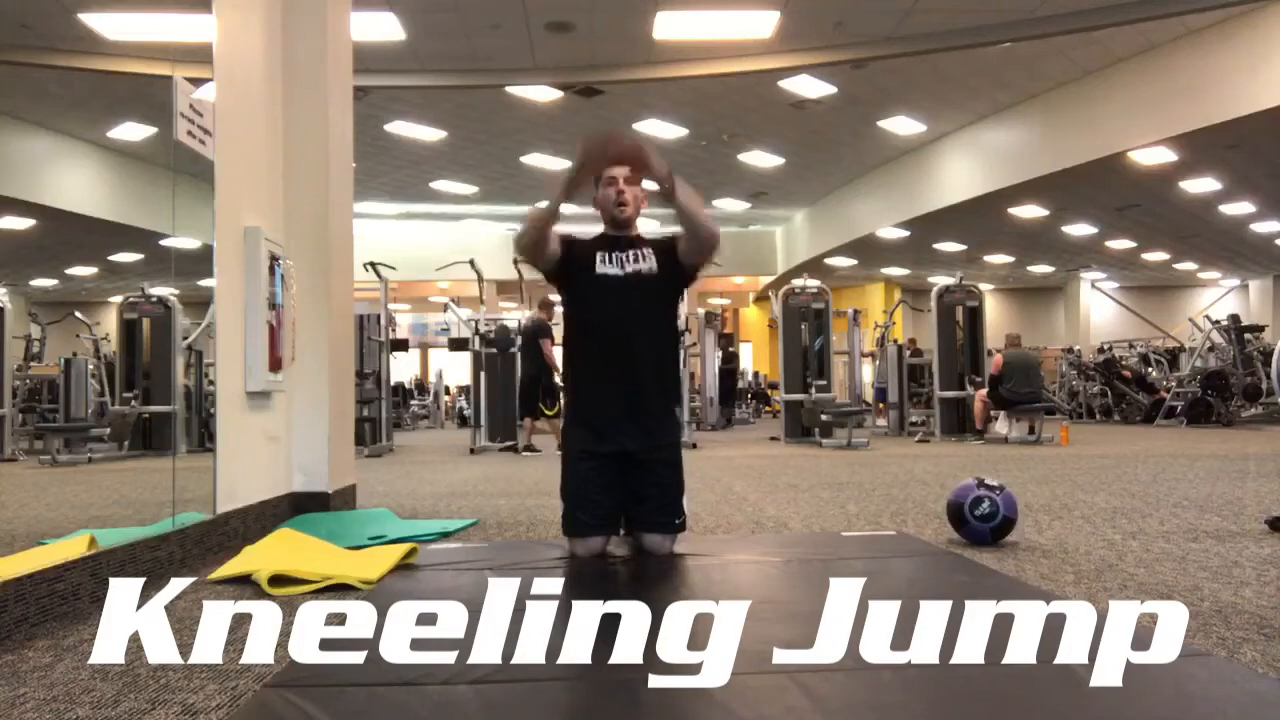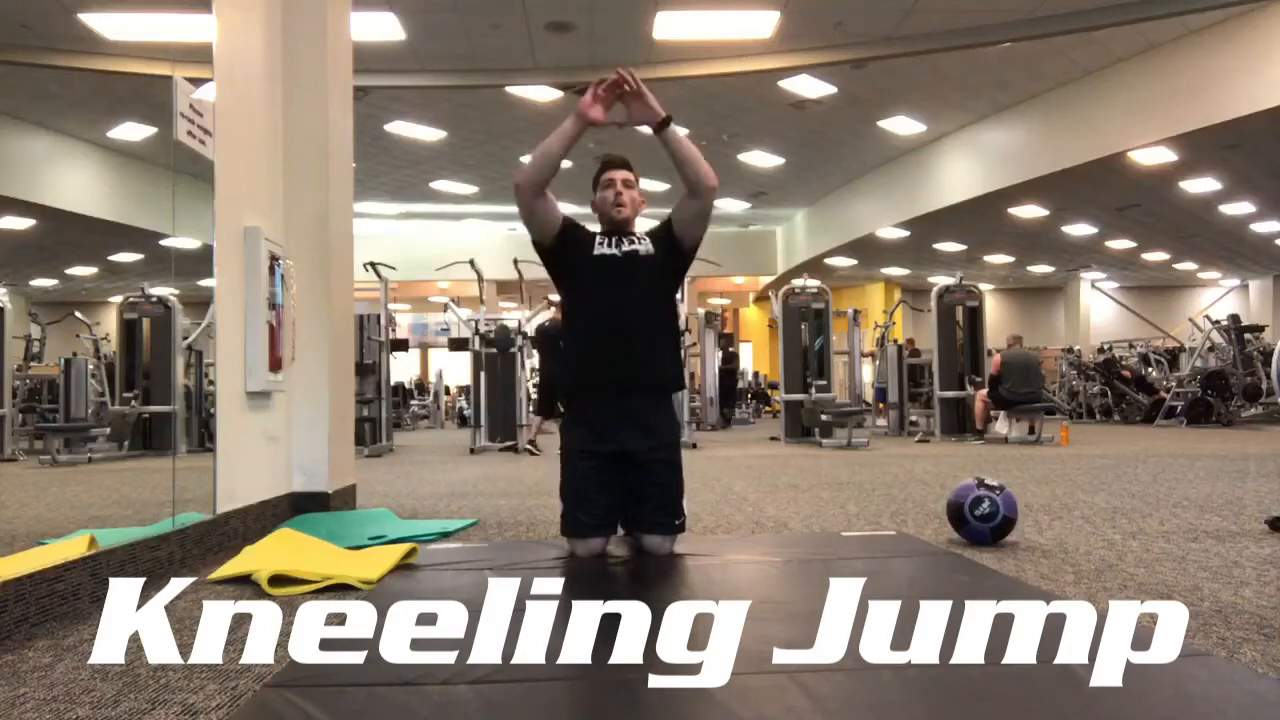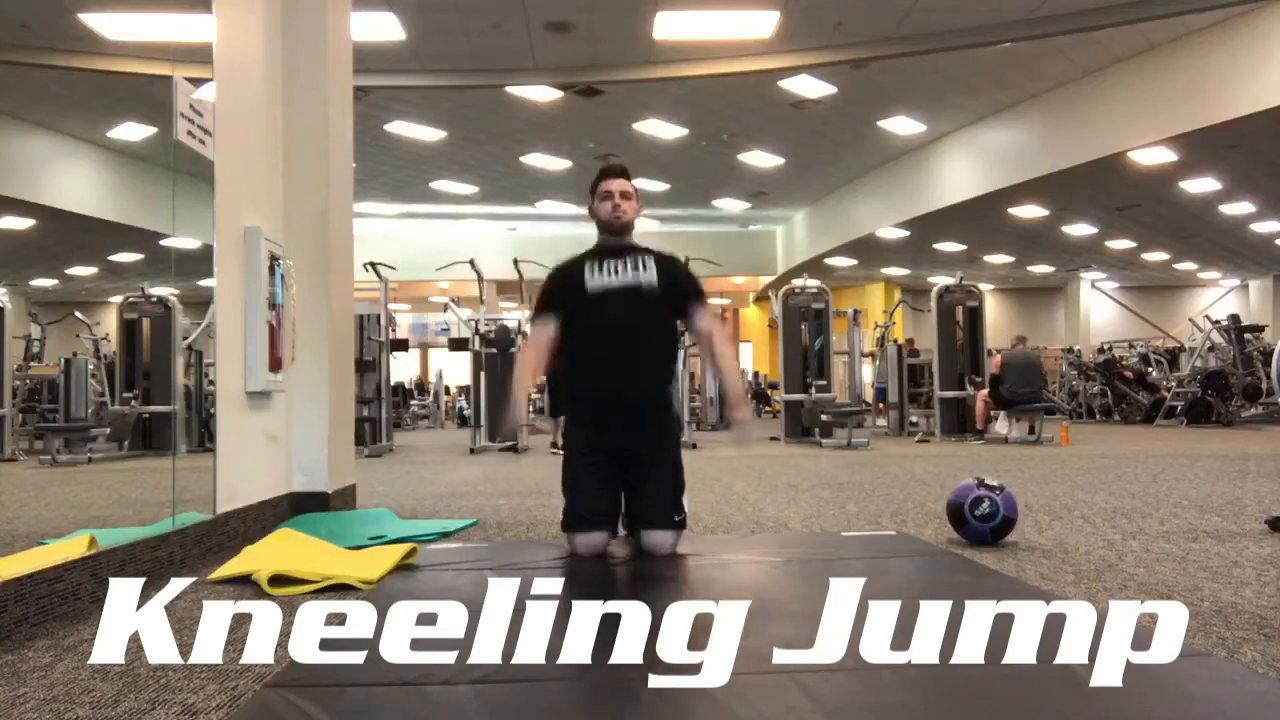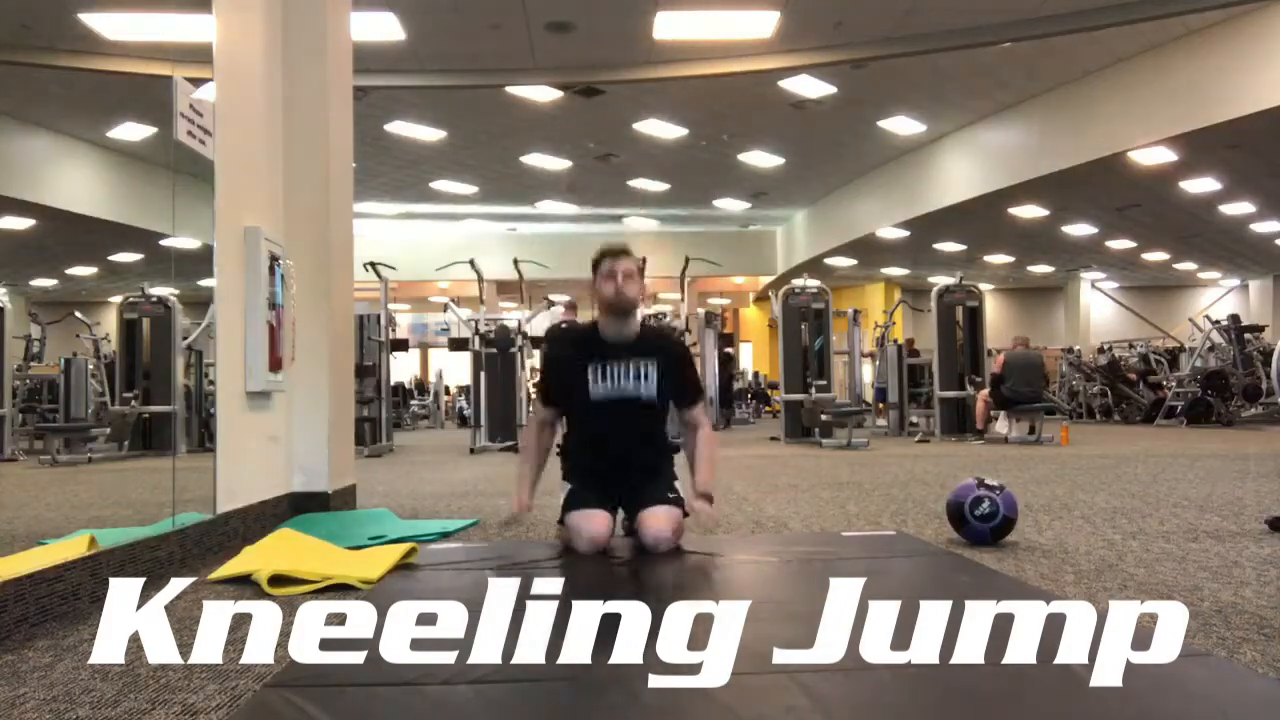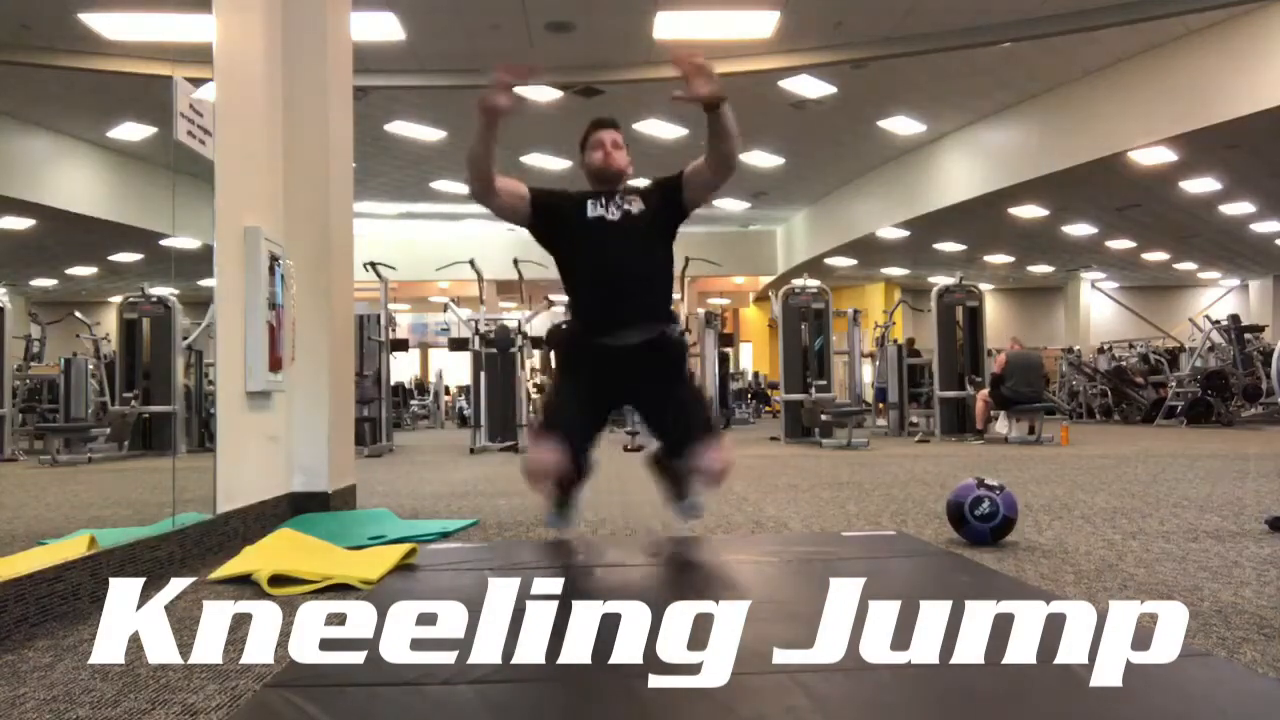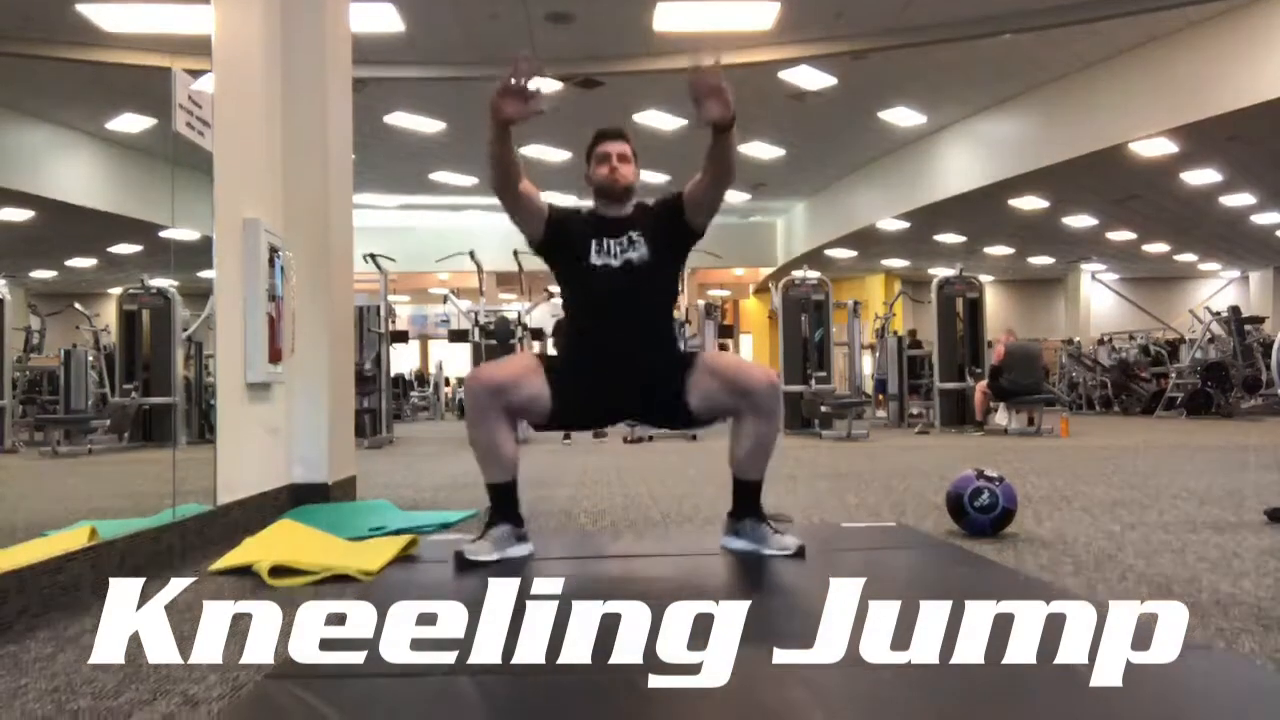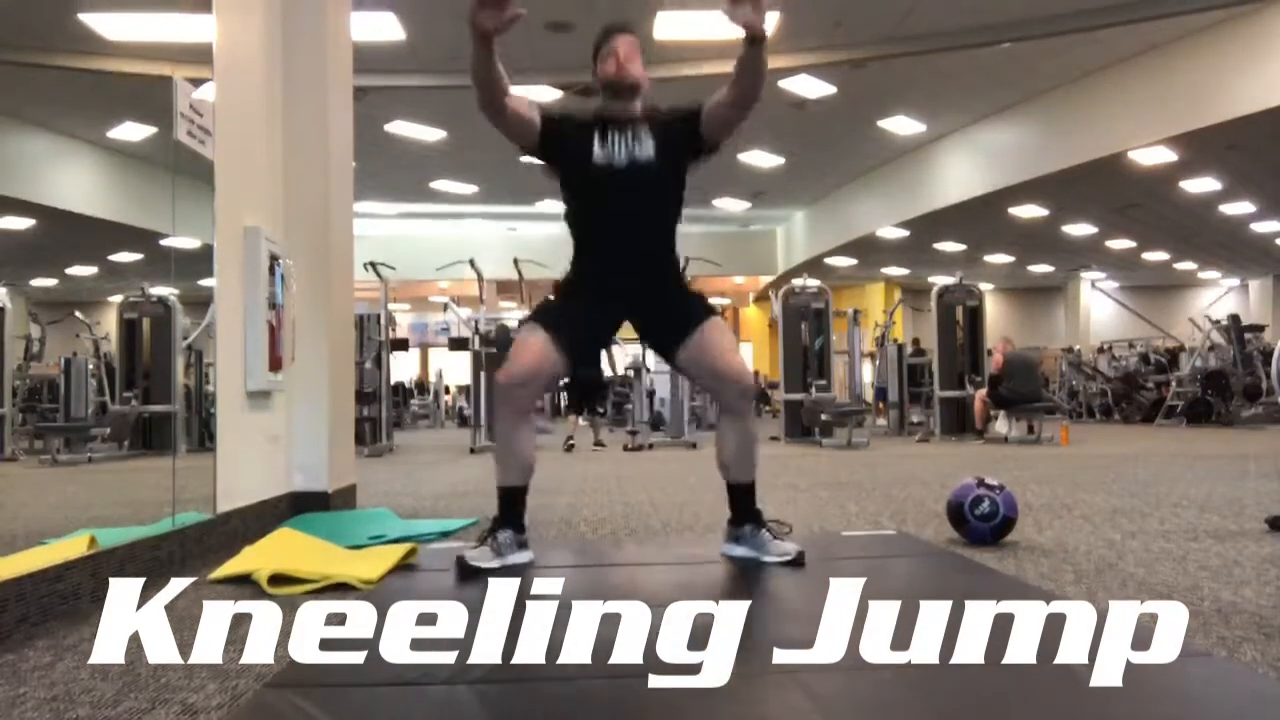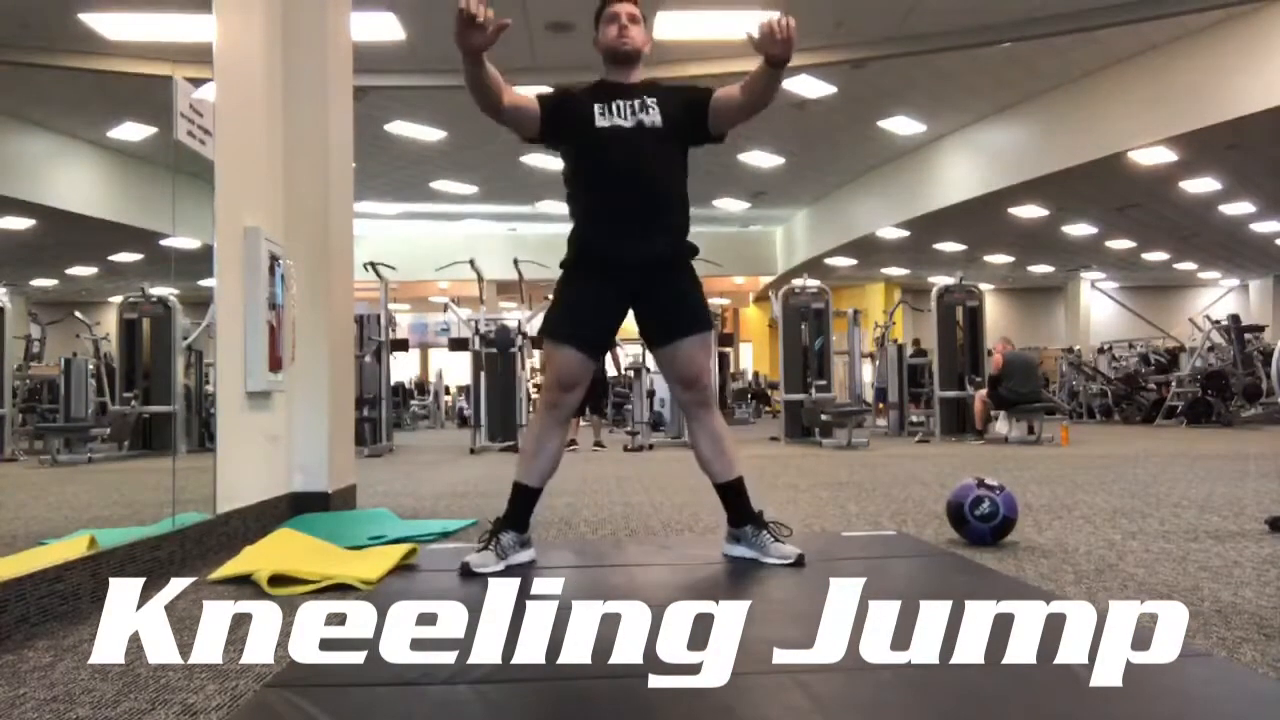
dt=0.3s
person 1, frame 1
left shoulder: (669, 250)
right shoulder: (574, 252)
left elbow: (709, 237)
right elbow: (527, 245)
left wrist: (666, 179)
right wrist: (572, 180)
left hip: (655, 423)
right hip: (589, 426)
left knee: (658, 547)
right knee: (586, 550)
person 1, frame 2
left shoulder: (665, 246)
right shoulder: (571, 246)
left elbow: (705, 188)
right elbow: (527, 187)
left wrist: (659, 122)
right wrist: (579, 122)
left hip: (653, 414)
right hip: (587, 416)
left knee: (658, 546)
right knee: (587, 549)
person 1, frame 3
left shoulder: (668, 269)
right shoulder: (570, 275)
left elbow: (710, 330)
right elbow: (540, 341)
left wrist: (733, 392)
right wrist: (519, 397)
left hip: (654, 426)
right hip: (591, 428)
left knee: (660, 545)
right knee: (587, 545)
left ankle: (638, 528)
person 1, frame 4
left shoulder: (669, 347)
right shoulder: (569, 348)
left elbow: (698, 424)
right elbow: (542, 422)
left wrist: (702, 490)
right wrist: (525, 488)
left hip: (650, 468)
right hip: (590, 468)
left knee: (661, 536)
right knee: (589, 539)
left ankle: (640, 520)
right ankle: (572, 518)
person 1, frame 5
left shoulder: (660, 200)
right shoulder: (560, 208)
left elbow: (723, 165)
right elbow: (483, 189)
left wrist: (713, 106)
right wrist: (490, 119)
left hip: (657, 354)
right hip: (589, 356)
left knee: (708, 466)
right knee: (543, 466)
left ankle: (671, 463)
right ankle: (567, 480)
person 1, frame 6
left shoulder: (666, 222)
right shoulder: (565, 230)
left elbow: (717, 183)
right elbow: (510, 192)
left wrist: (722, 129)
right wrist: (503, 128)
left hip: (660, 376)
right hip: (586, 378)
left knee: (761, 388)
right knee: (485, 386)
left ankle: (745, 520)
right ankle: (506, 524)
person 1, frame 7
left shoulder: (672, 128)
right shoulder: (570, 134)
left elbow: (737, 103)
right elbow: (499, 109)
left hip: (663, 290)
right hip: (589, 290)
left knee: (736, 384)
right knee: (513, 384)
left ankle: (745, 524)
right ankle: (509, 530)
person 1, frame 8
left shoulder: (677, 100)
right shoulder: (572, 104)
left elbow: (746, 101)
right elbow: (502, 106)
left wrist: (773, 65)
right wrist: (475, 56)
left hip: (667, 266)
right hip: (593, 268)
left knee: (698, 396)
right knee: (558, 397)
left ankle: (745, 526)
right ankle: (512, 531)
